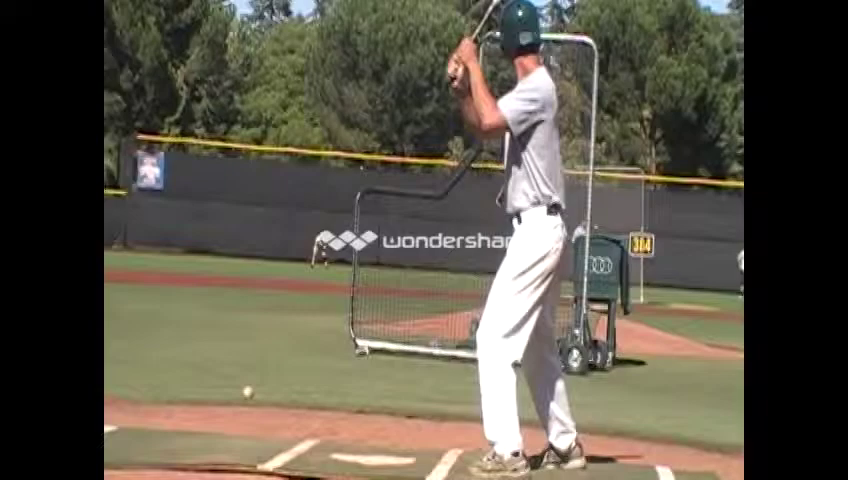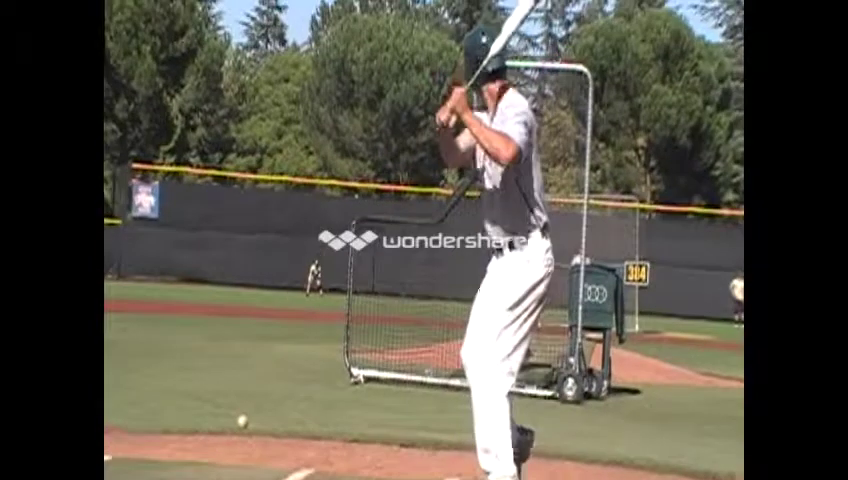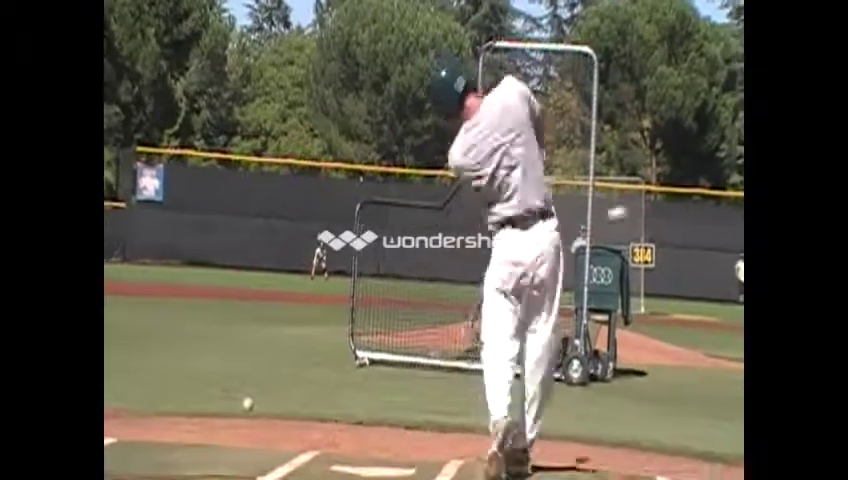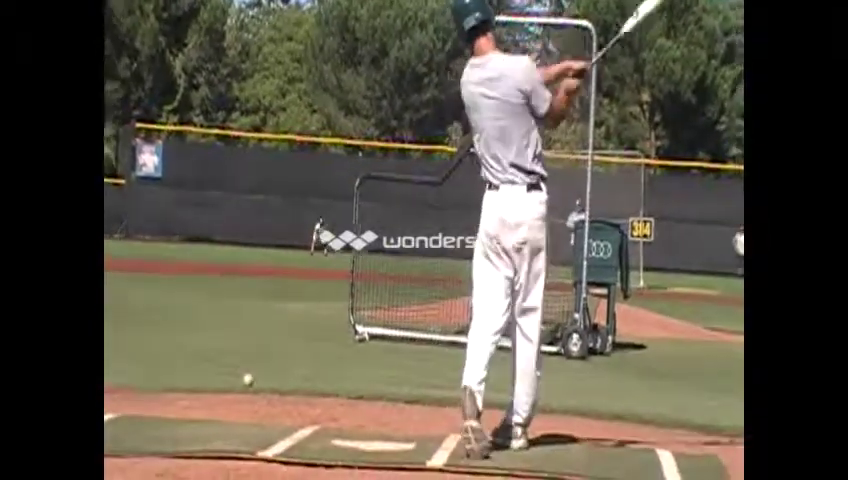
dt=0.7s
person 1, frame 1
left shoulder: (537, 88)
right shoulder: (531, 87)
left elbow: (490, 121)
right elbow: (482, 125)
left wrist: (474, 65)
right wrist: (461, 88)
left hip: (536, 231)
right hip: (540, 231)
left knee: (494, 338)
right knee: (538, 344)
person 1, frame 2
left shoulder: (516, 109)
right shoulder: (491, 113)
left elbow: (506, 155)
right elbow: (456, 159)
left wrist: (466, 114)
right wrist: (445, 128)
left hip: (526, 256)
right hip: (505, 256)
left knee: (489, 368)
right knee: (474, 356)
right ankle: (512, 439)
person 1, frame 3
left shoulder: (460, 153)
right shoulder: (513, 90)
right elbow: (535, 134)
left hip: (509, 242)
right hip: (546, 234)
left knee: (499, 347)
right knee: (539, 350)
left ankle: (502, 424)
person 1, frame 4
left shoulder: (468, 78)
right shoulder: (520, 69)
right elbow: (554, 114)
left wrist: (560, 68)
right wrist: (571, 77)
left hip: (494, 202)
right hip: (529, 202)
left knee: (487, 314)
right knee: (527, 319)
left ankle: (472, 392)
right ankle: (517, 422)
